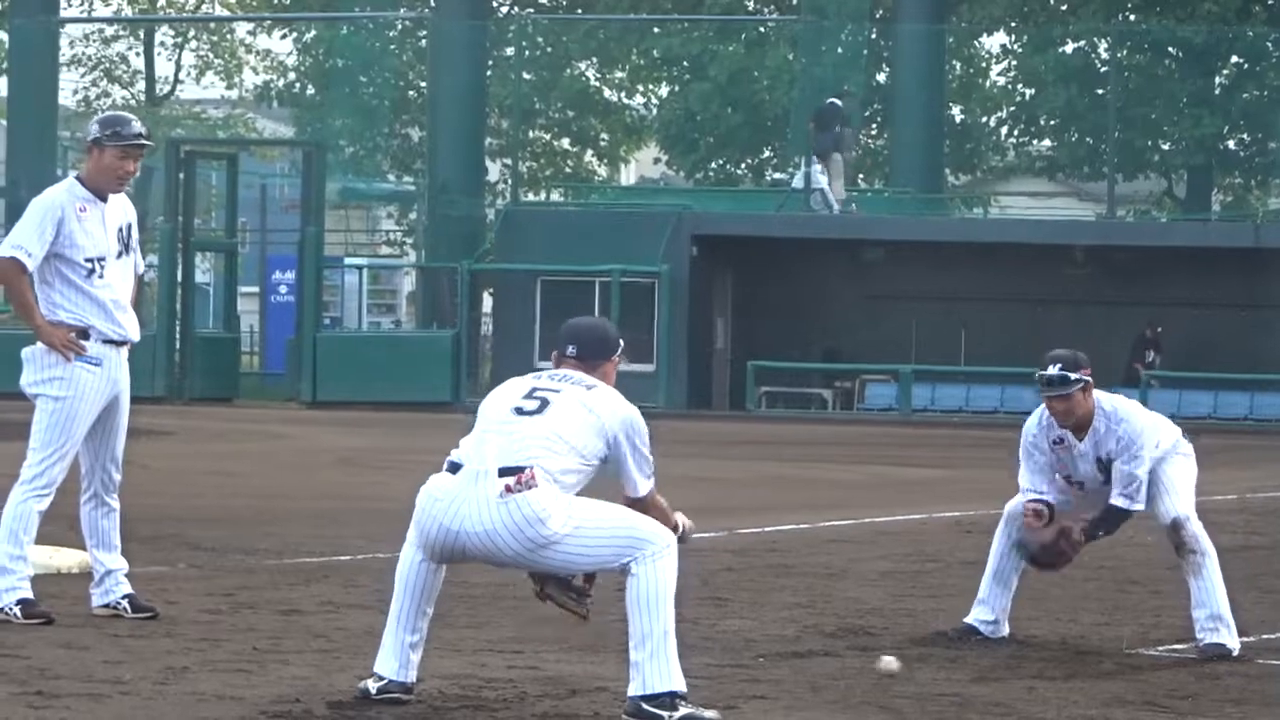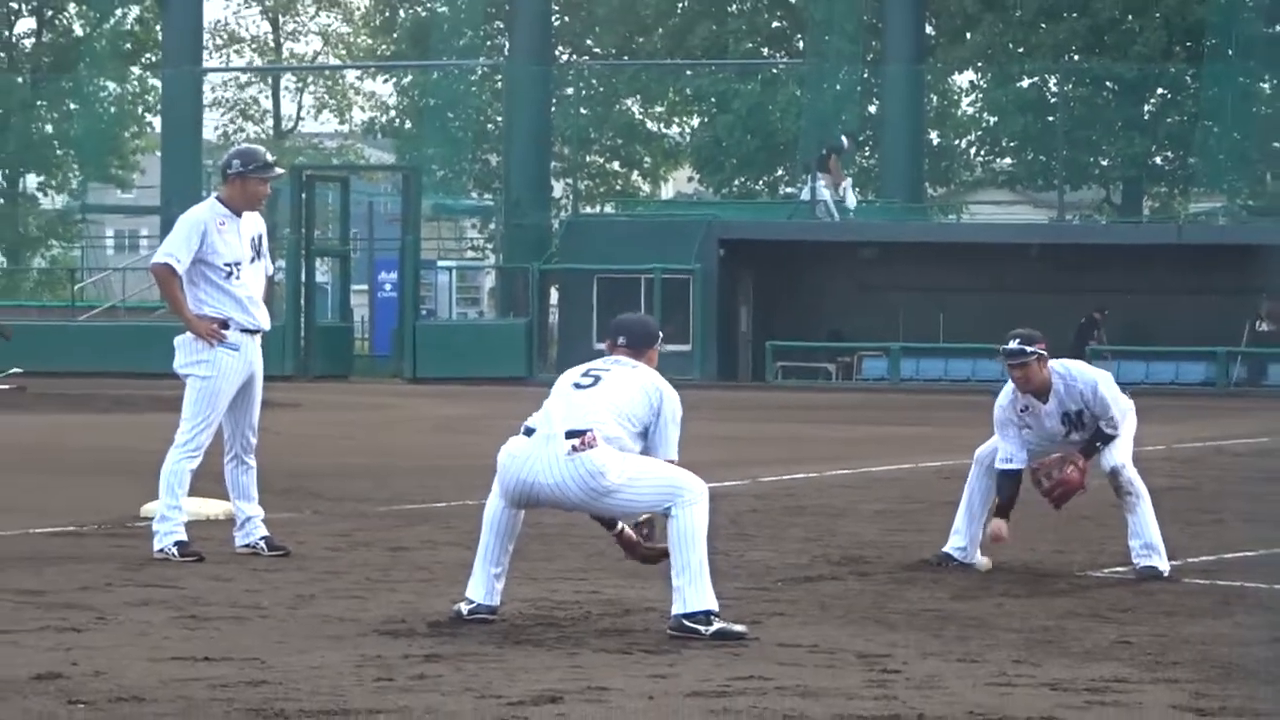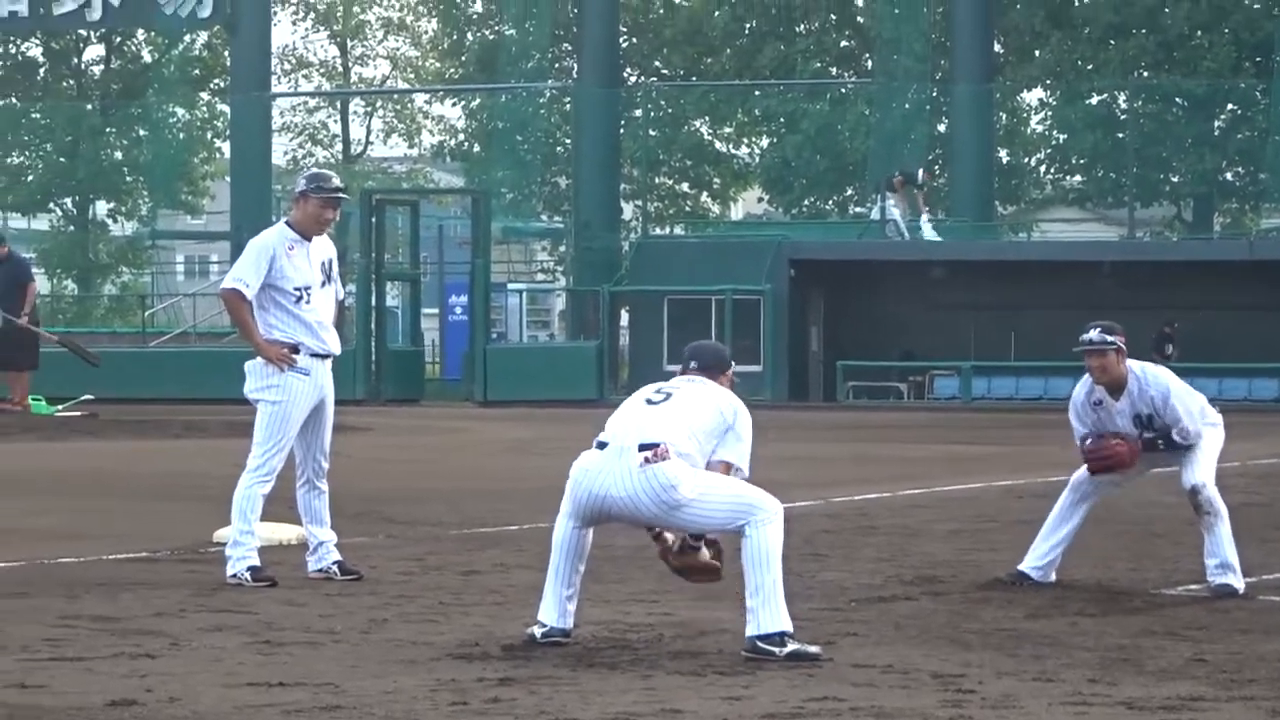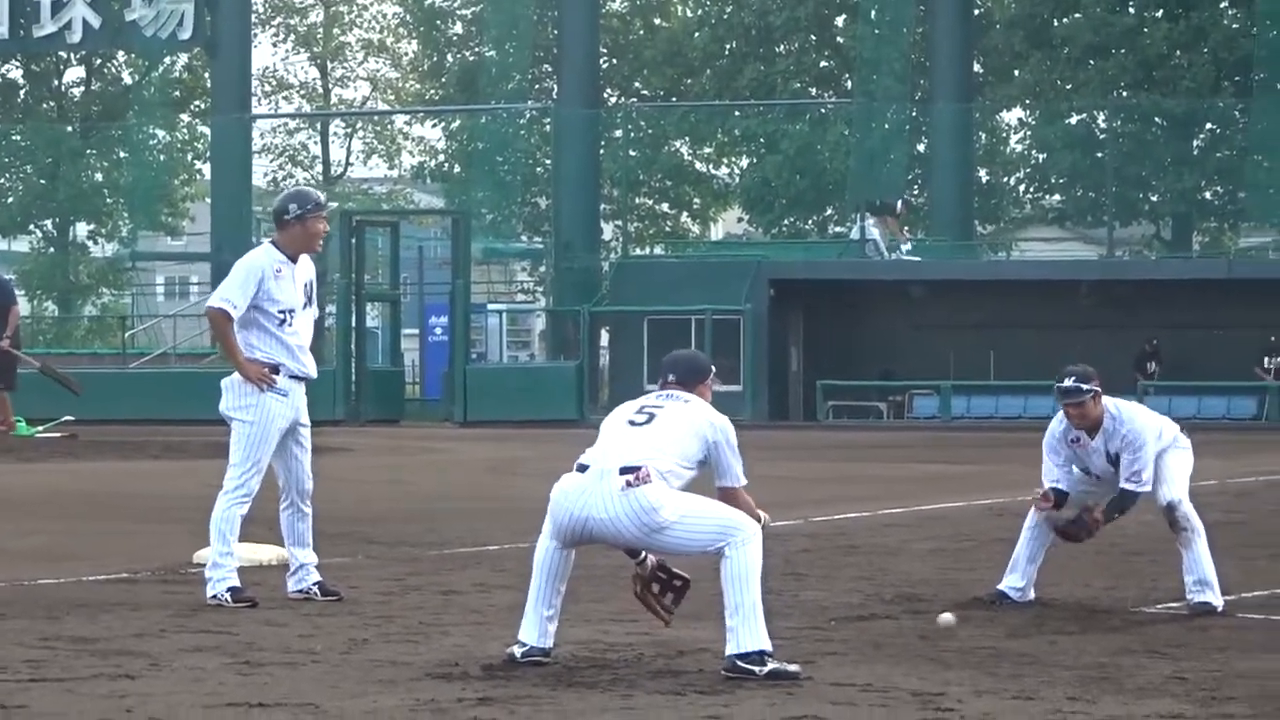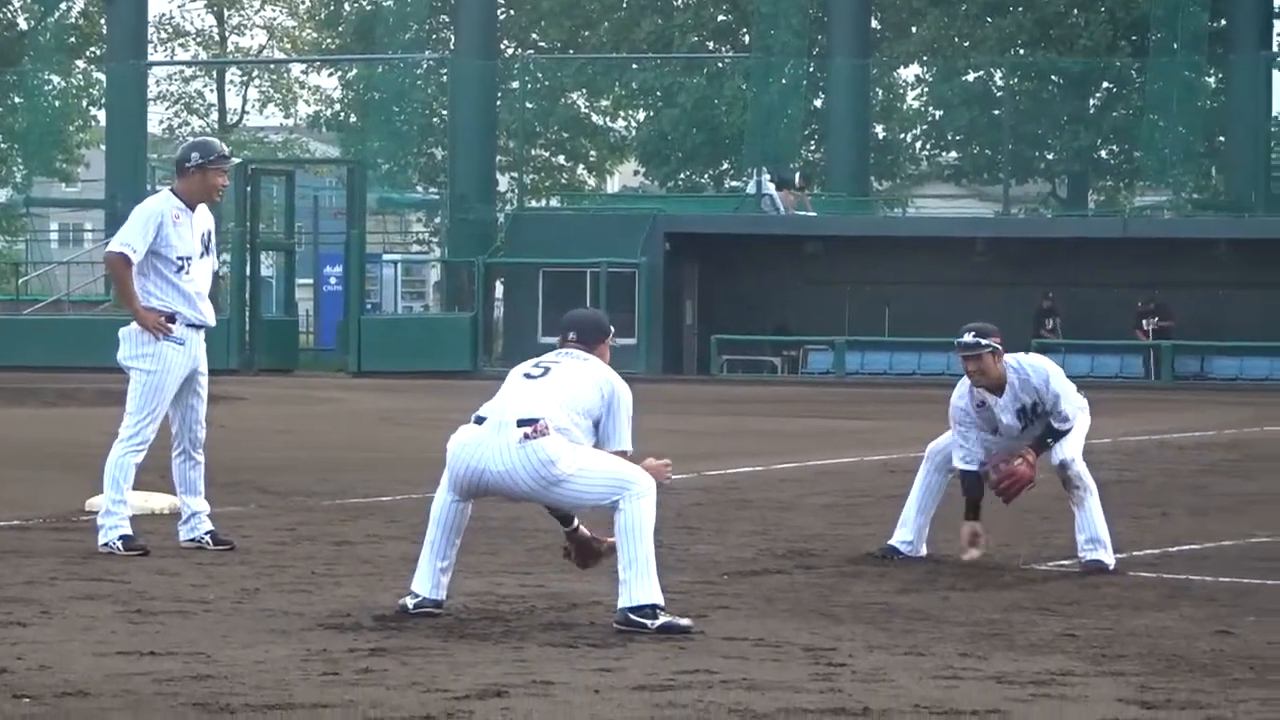
dt=1s
person 1, frame 1
left shoulder: (124, 208)
right shoulder: (57, 203)
left hip: (116, 359)
right hip: (74, 360)
left knee: (105, 482)
left ankle: (111, 589)
person 1, frame 2
left shoulder: (256, 222)
right shoulder: (201, 218)
right elbow: (162, 266)
right wrist: (189, 320)
left hip: (251, 345)
right hip: (217, 346)
left knee: (243, 445)
right knee: (191, 441)
left ankle: (249, 531)
right ankle: (168, 534)
person 1, frame 3
left shoulder: (325, 247)
right shoulder: (269, 243)
right elbow: (231, 291)
right wrist: (260, 344)
left hip: (322, 369)
right hip: (287, 372)
left knee: (315, 470)
right knee: (263, 466)
left ankle: (323, 555)
right ankle: (240, 560)
person 1, frame 4
left shoulder: (306, 267)
right shoulder: (258, 263)
right elbow: (217, 311)
right wrist: (241, 364)
left hip: (296, 391)
right hip: (263, 392)
left knee: (299, 489)
right knee: (240, 487)
left ankle: (304, 576)
right ankle: (221, 581)
person 1, frame 5
left shoulder: (204, 217)
right shoulder: (157, 210)
right elbow: (115, 256)
right wrist: (138, 312)
left hip: (195, 340)
right hip: (162, 340)
left knee: (192, 439)
right knee: (136, 435)
left ankle: (196, 526)
right ankle: (113, 529)
person 2, frame 1
left shoulder: (506, 388)
right shoulder: (617, 408)
right elbow: (642, 501)
left wrist: (530, 553)
right wrist: (674, 522)
left hip: (445, 505)
right hip: (517, 512)
left knee: (423, 541)
right knee: (654, 546)
left ankle: (391, 676)
person 2, frame 2
left shoulder: (573, 373)
right shoulder: (658, 386)
right elbow: (661, 471)
left wrist: (613, 525)
right wrist: (690, 505)
left hip: (522, 461)
right hip: (583, 464)
left knee: (506, 490)
right knee: (690, 491)
left ankle: (480, 601)
right ankle: (693, 614)
person 2, frame 3
left shoulder: (643, 393)
right shoulder: (730, 403)
right elbow: (719, 479)
left wrist: (655, 530)
right wrist: (695, 540)
left hip: (594, 473)
right hip: (655, 477)
left knee: (574, 512)
right knee: (764, 511)
left ankle: (553, 623)
right ankle: (768, 636)
person 2, frame 4
left shoulder: (623, 409)
right shoulder: (712, 419)
right elbow: (731, 496)
left wrist: (638, 556)
right wrist: (756, 516)
left hip: (574, 496)
right hip: (635, 500)
left knee: (555, 535)
right knee: (743, 533)
left ankle: (532, 642)
right ankle: (748, 655)
person 2, frame 5
left shoulder: (524, 368)
right shoulder: (610, 380)
right elbow: (614, 464)
left wrist: (568, 521)
right wrist: (646, 473)
left hip: (470, 447)
right hip: (531, 452)
left knee: (454, 487)
right knee: (637, 487)
left ankle: (426, 593)
right ankle: (640, 609)
person 3, frame 1
left shoulder: (1128, 423)
right shoulder: (1037, 429)
left elbow: (1125, 503)
right elbow: (1038, 493)
left wrist: (1082, 537)
right wrist: (1038, 511)
right hip: (1086, 474)
left knee: (1181, 520)
right knee: (1016, 514)
person 3, frame 2
left shoulder: (1084, 379)
right shoulder: (1007, 403)
left elbow: (1114, 420)
right elbow: (1009, 463)
left wrist: (1081, 458)
right wrist: (1001, 516)
left hip: (1105, 422)
right hip: (1045, 431)
left knee: (1119, 467)
right knee: (985, 458)
left ankle: (1150, 559)
right ankle: (962, 550)
person 3, frame 3
left shoulder: (1158, 383)
right shoulder: (1083, 394)
left elbow: (1190, 434)
right elbow: (1089, 441)
left wrist: (1138, 445)
left hip: (1196, 428)
right hip: (1136, 441)
left knee: (1198, 484)
right knee: (1081, 484)
left ankle: (1225, 575)
right ankle: (1036, 568)
person 3, frame 4
left shoulder: (1132, 423)
right shoulder: (1058, 430)
left elbow: (1133, 488)
right elbow: (1059, 485)
left wrist: (1104, 518)
right wrist: (1051, 501)
left hip: (1165, 451)
right hip: (1103, 467)
left knee: (1174, 502)
right knee: (1045, 503)
left ankle: (1204, 594)
right ankle: (1015, 587)
person 3, frame 5
left shoulder: (1039, 372)
right shoulder: (963, 399)
left elbow: (1064, 418)
right elbow: (968, 460)
left wrist: (1032, 452)
right wrist: (972, 518)
left hip: (1062, 417)
right hip: (1004, 430)
left knee: (1067, 461)
right knee: (937, 454)
left ankle: (1096, 553)
right ankle: (907, 543)
